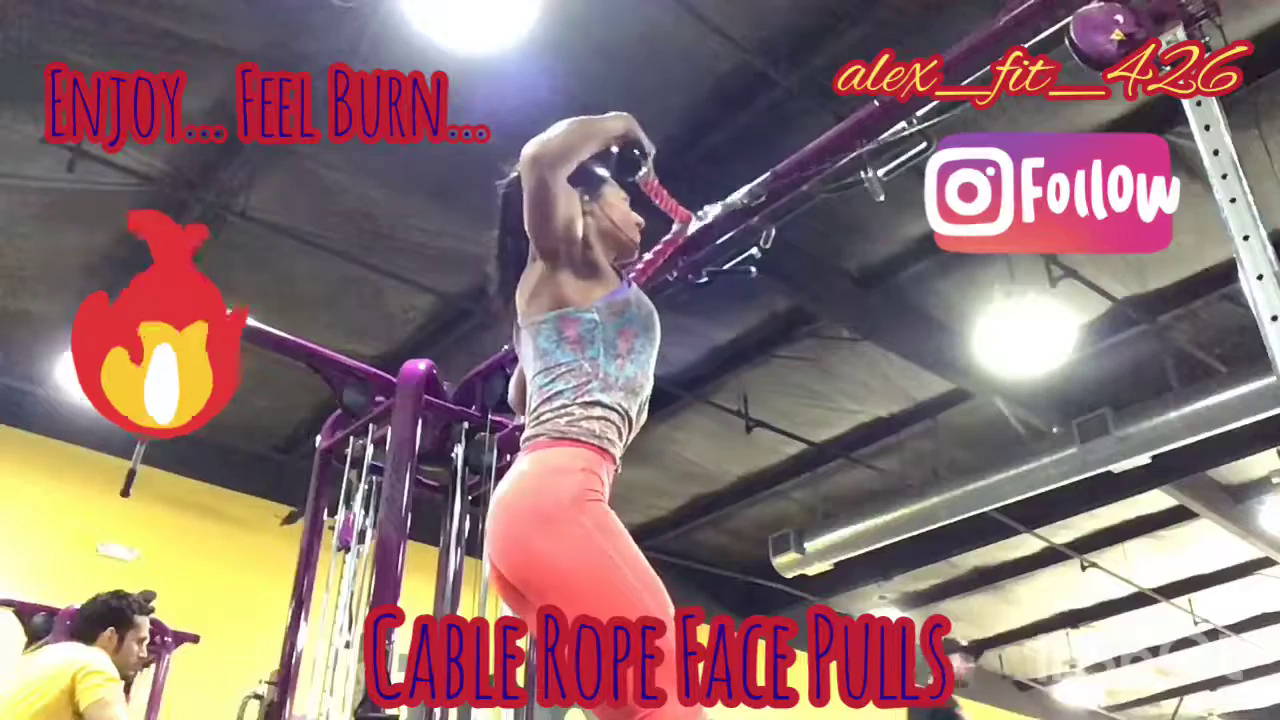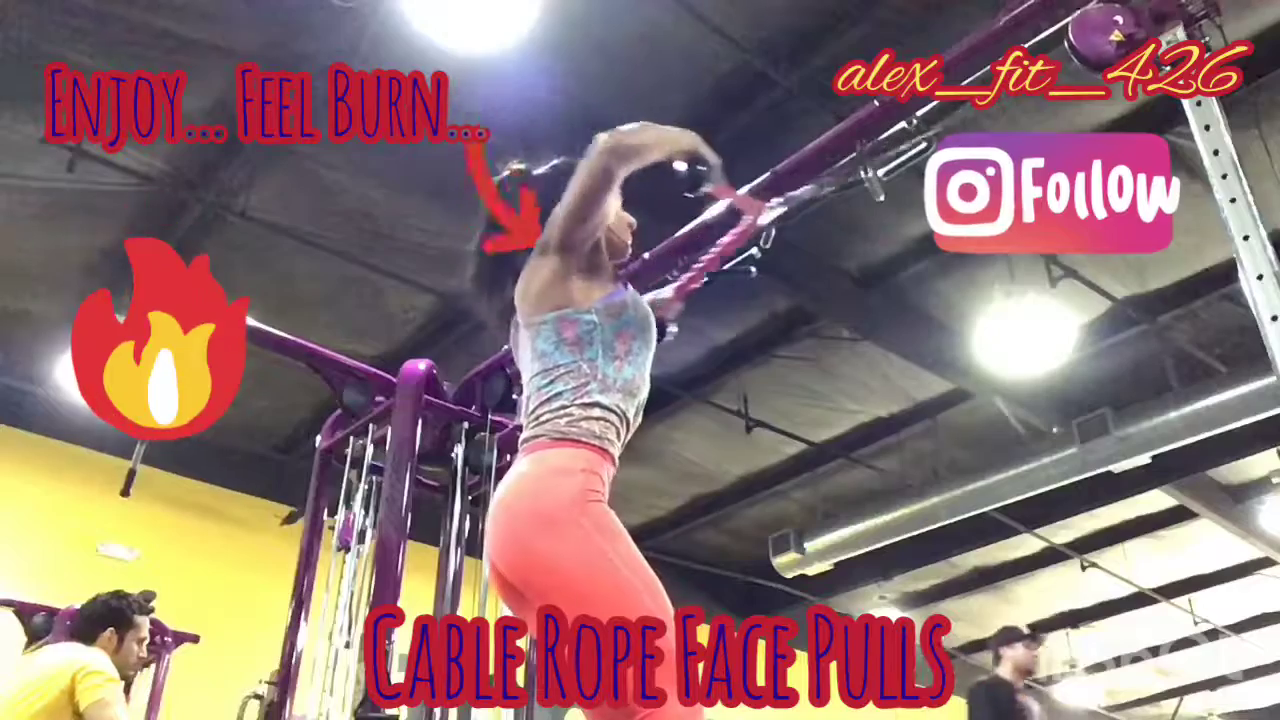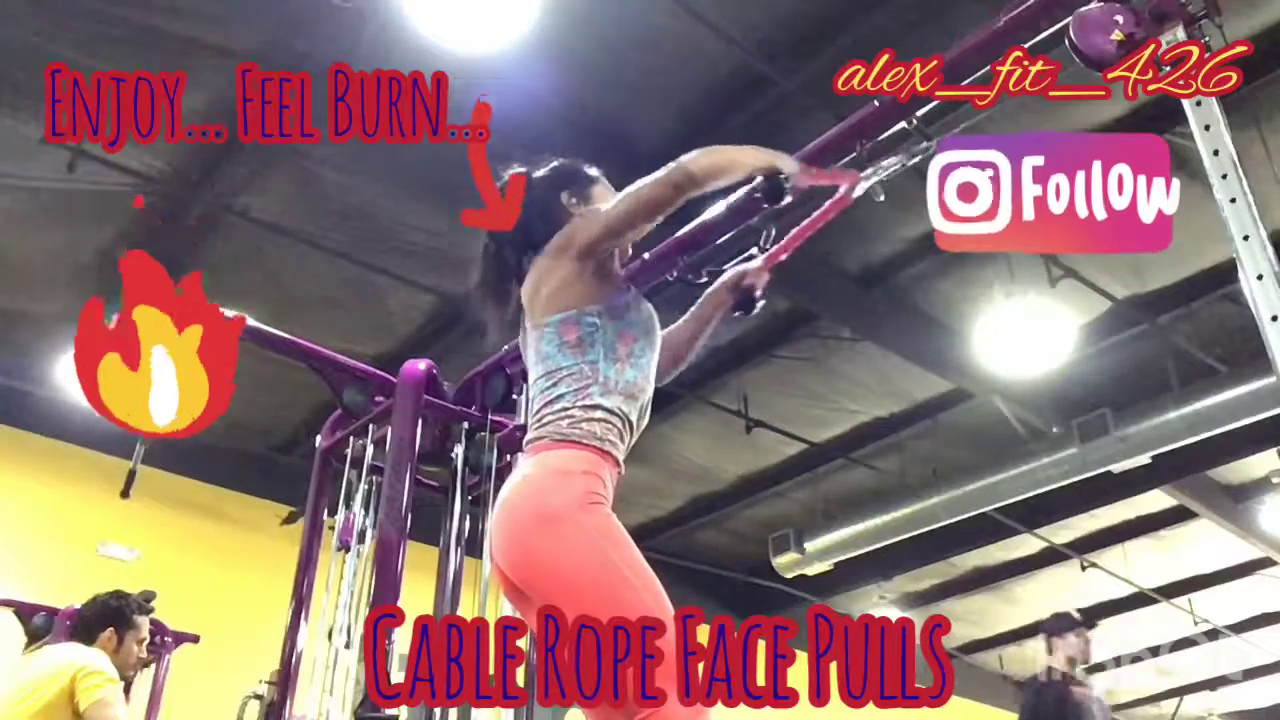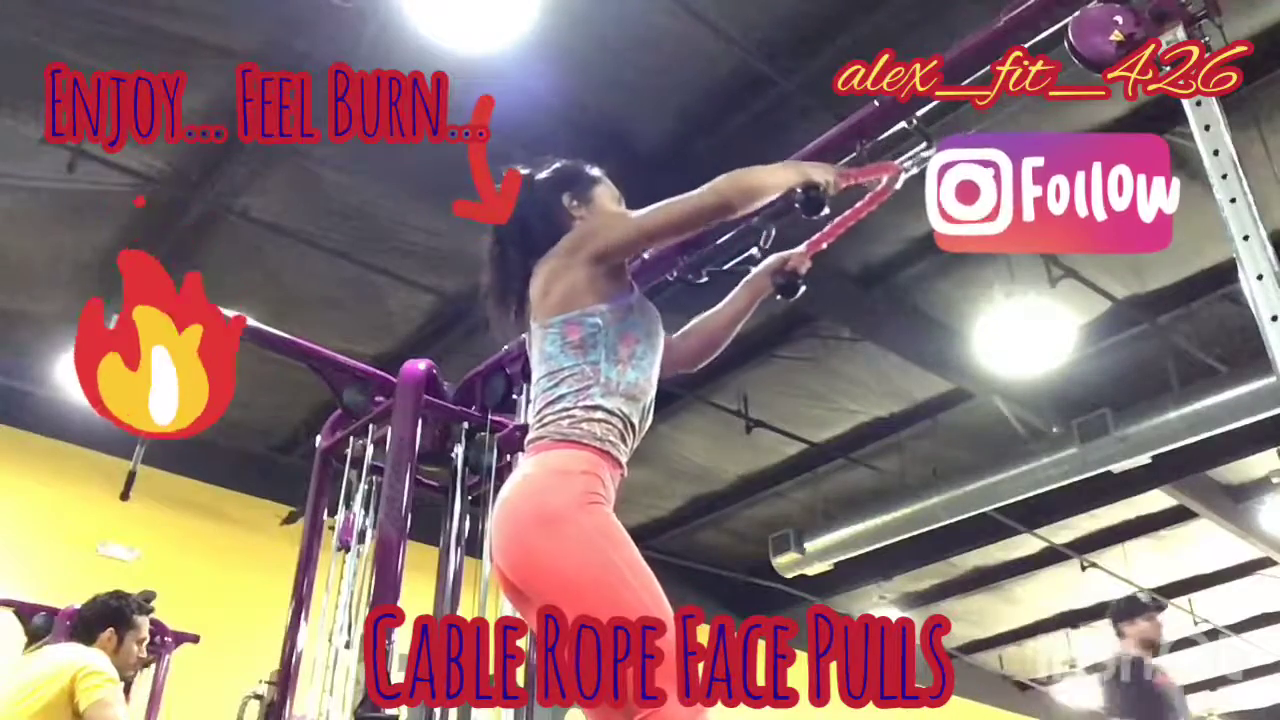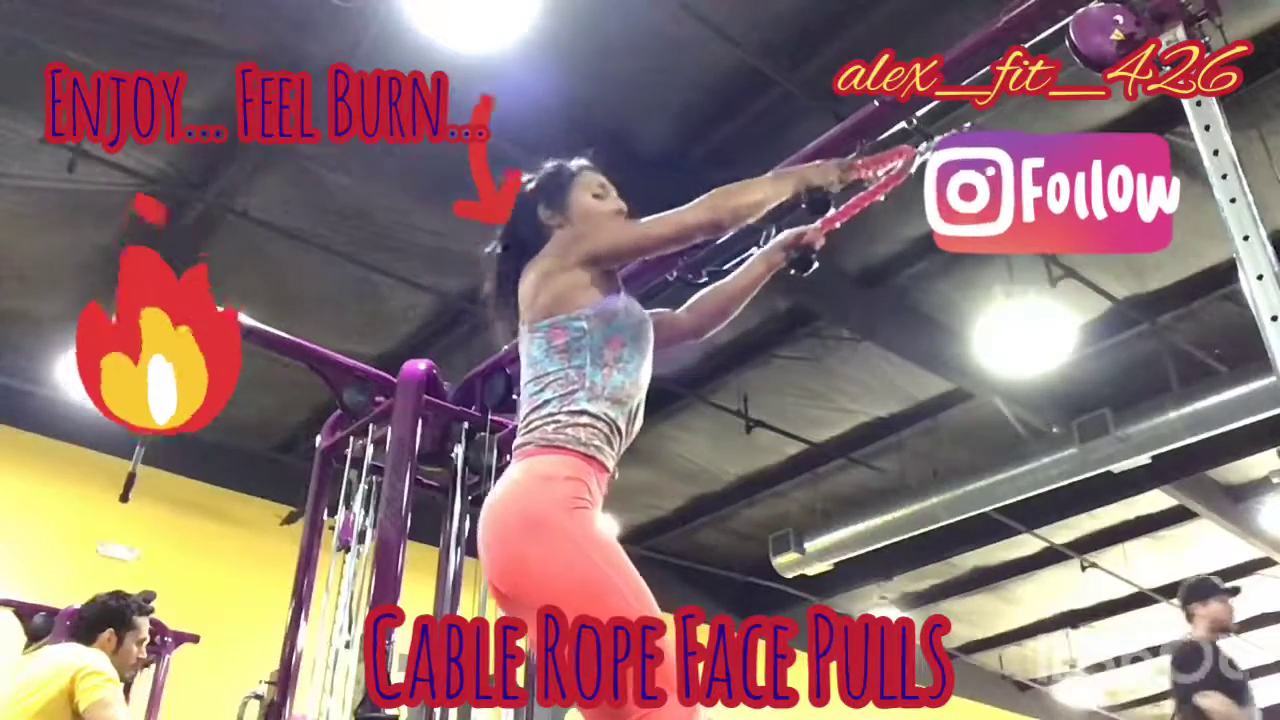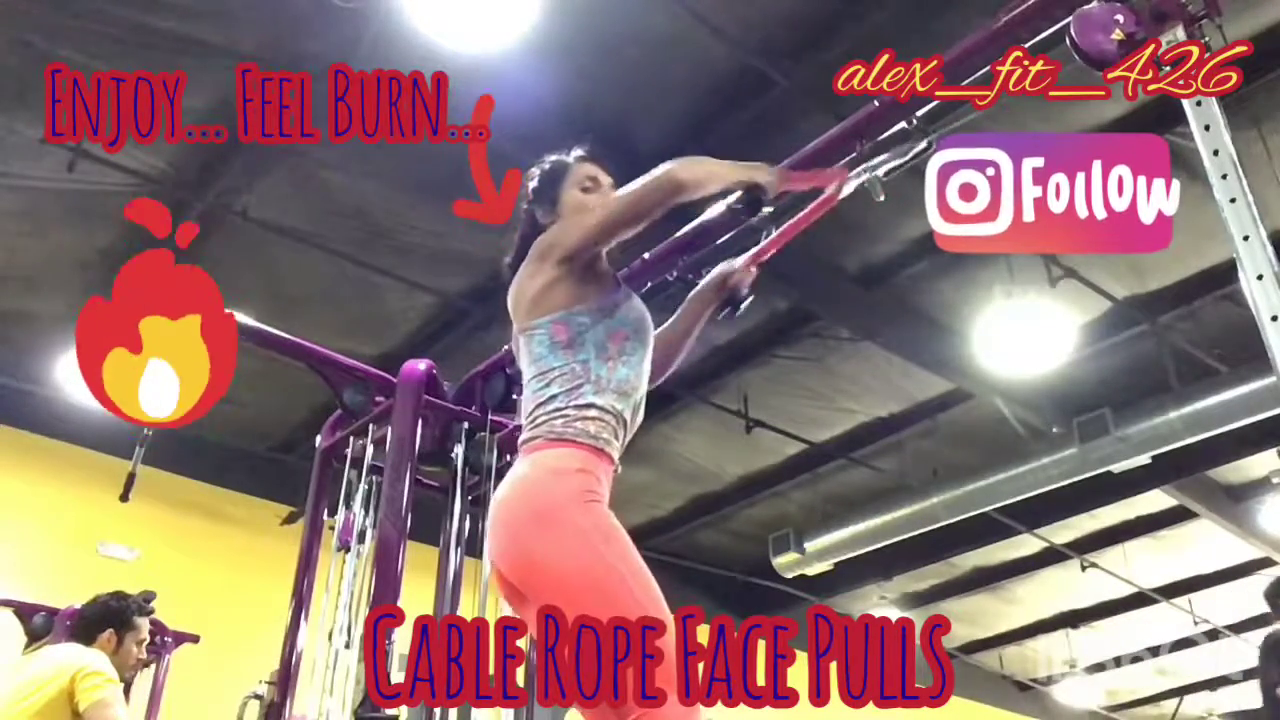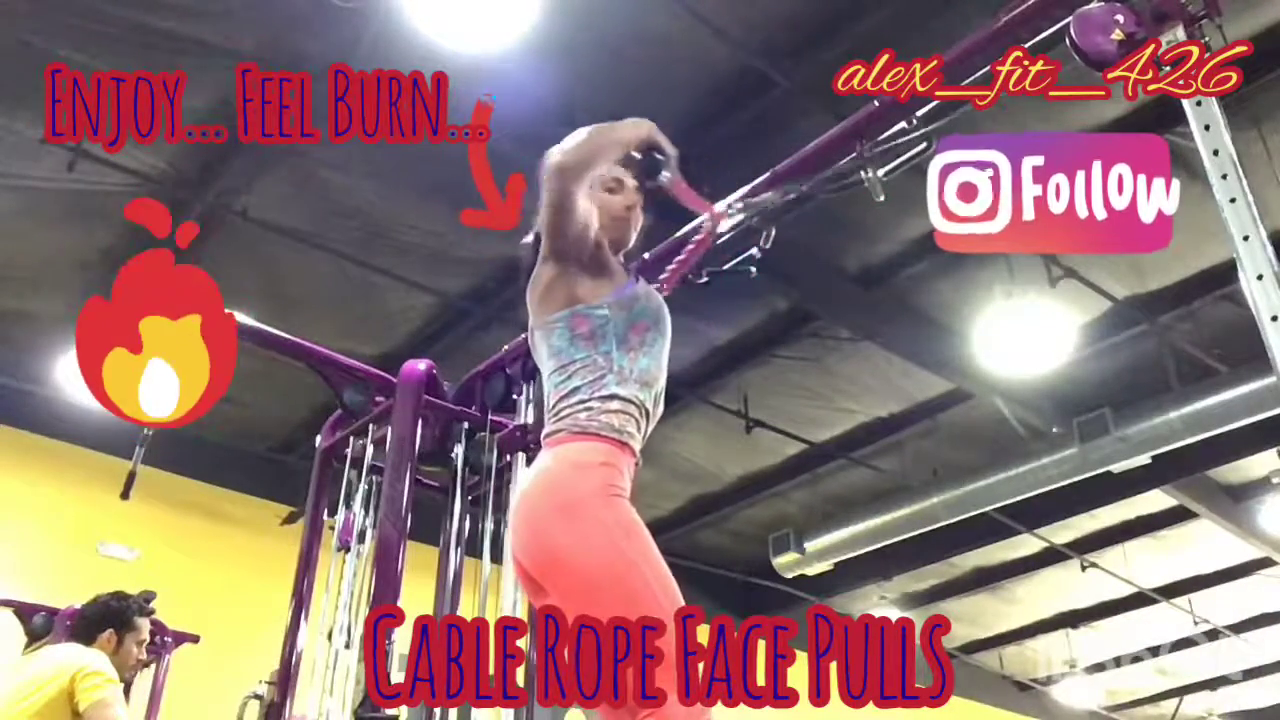
dt=0.3s
person 1, frame 1
left shoulder: (568, 291)
right shoulder: (564, 256)
right elbow: (539, 159)
right wrist: (615, 127)
left hip: (536, 506)
right hip: (556, 495)
person 1, frame 2
left shoulder: (544, 291)
right shoulder: (564, 251)
right elbow: (613, 149)
left wrist: (640, 315)
right wrist: (690, 143)
left hip: (530, 508)
right hip: (555, 497)
person 1, frame 3
left shoulder: (563, 293)
right shoulder: (571, 251)
left elbow: (649, 367)
right elbow: (684, 175)
left wrist: (721, 296)
right wrist: (767, 158)
left hip: (535, 510)
right hip: (558, 498)
person 1, frame 4
left shoulder: (582, 299)
right shoulder: (581, 250)
left elbow: (685, 350)
right elbow: (721, 197)
left wrist: (766, 277)
right wrist: (801, 173)
left hip: (545, 508)
right hip: (558, 498)
person 1, frame 5
left shoulder: (597, 305)
right shoulder: (565, 254)
left elbow: (689, 321)
right elbow: (711, 215)
left wrist: (779, 251)
right wrist: (802, 177)
left hip: (535, 512)
right hip: (544, 504)
person 1, frame 6
left shoulder: (581, 292)
right shoulder: (559, 252)
left elbow: (642, 370)
right elbow: (671, 180)
left wrist: (710, 293)
right wrist: (746, 174)
left hip: (537, 507)
right hip: (555, 497)
person 1, frame 7
left shoulder: (588, 288)
right shoulder: (571, 252)
right elbow: (563, 165)
left wrist: (642, 317)
right wrist: (637, 133)
left hip: (558, 500)
right hip: (577, 489)
